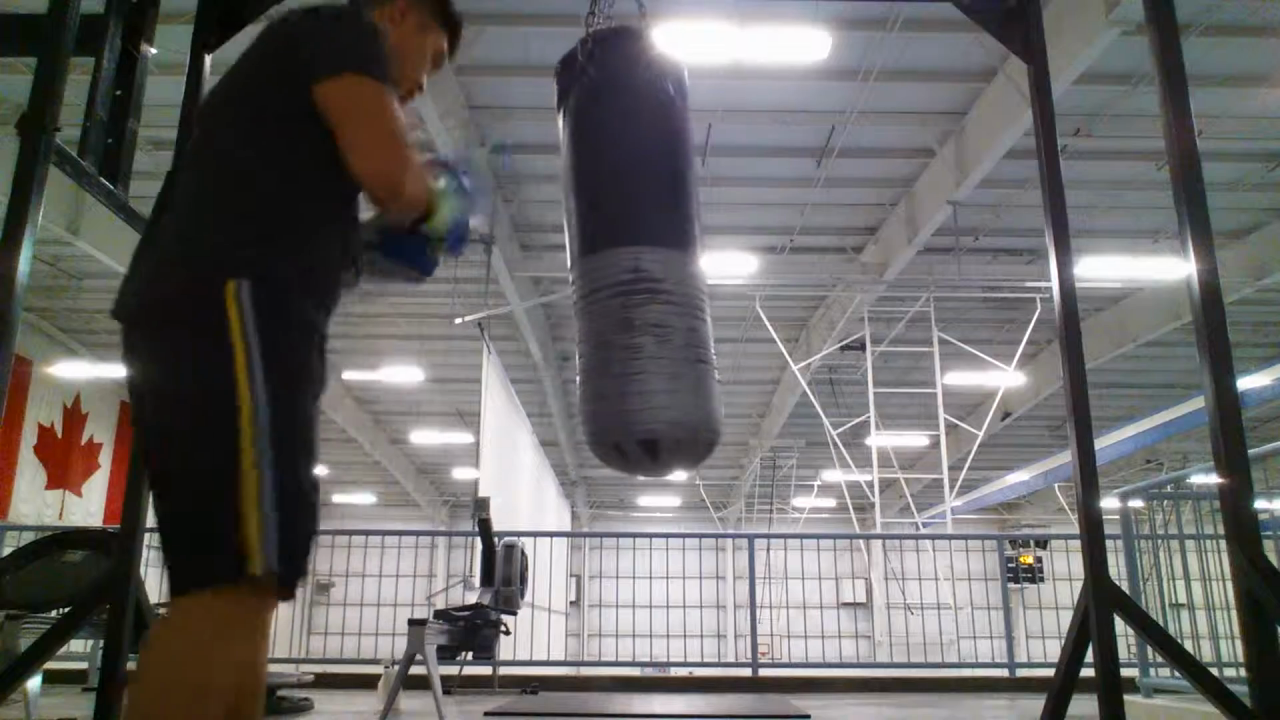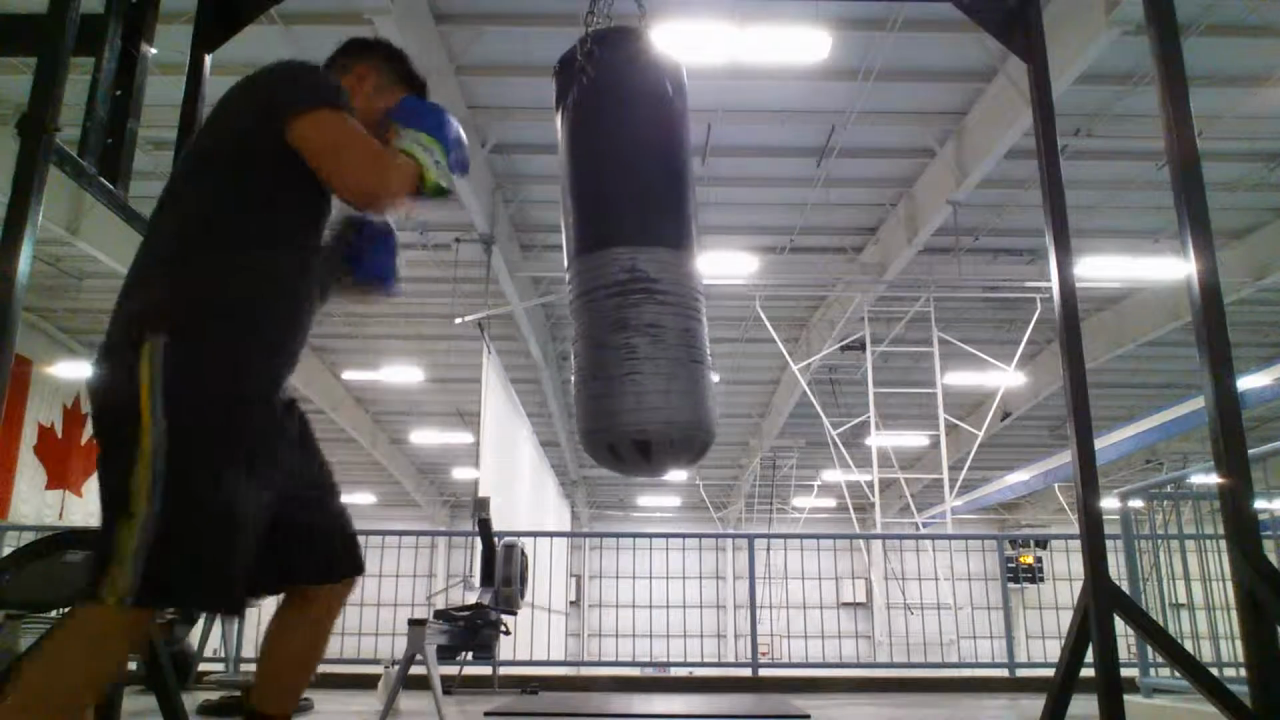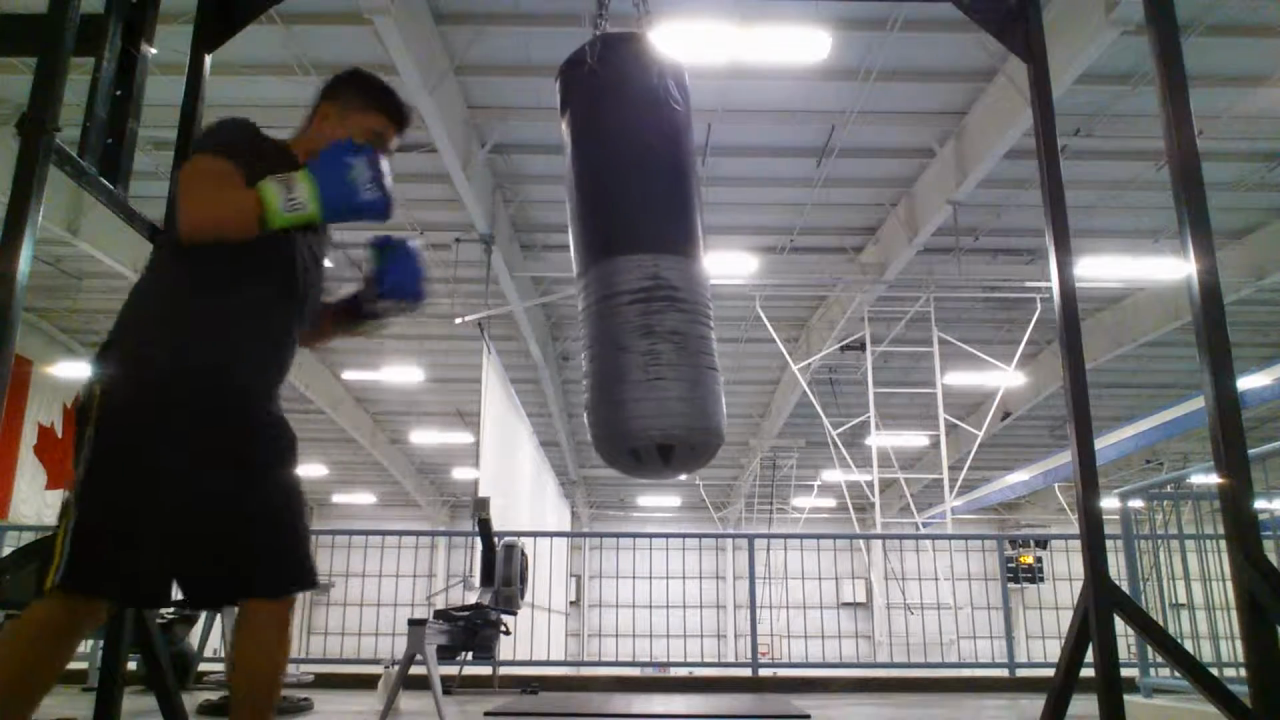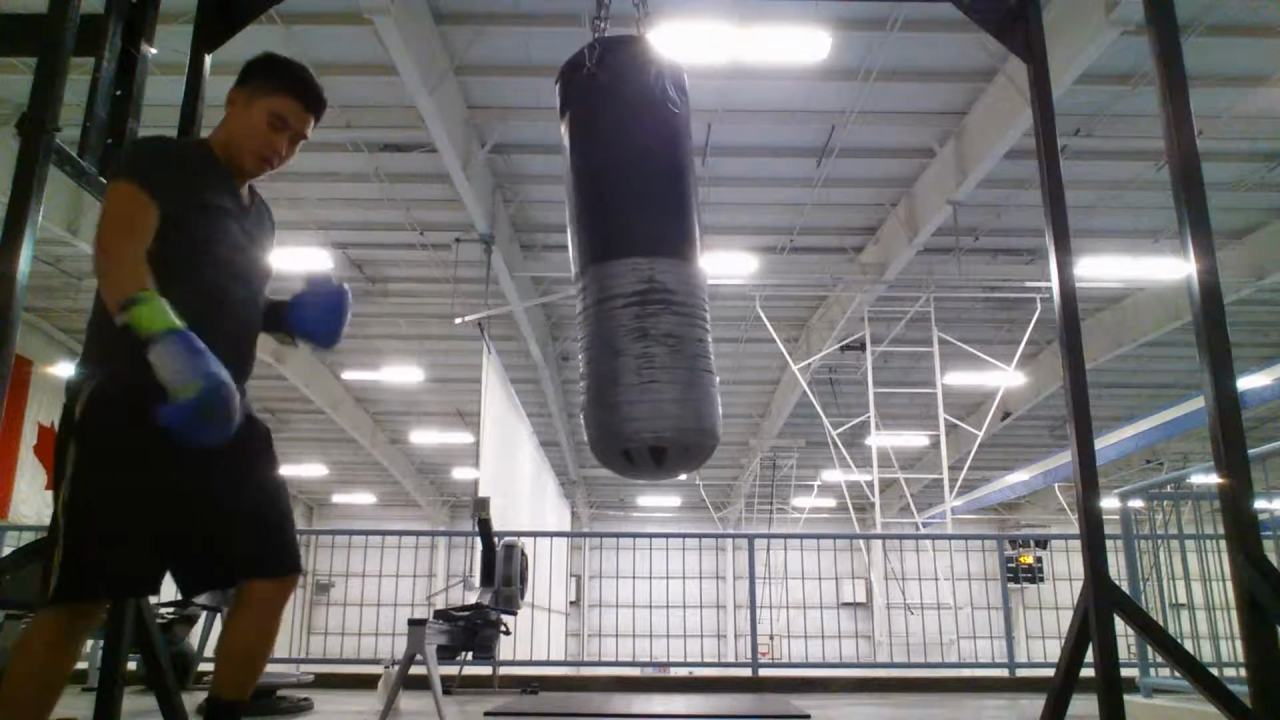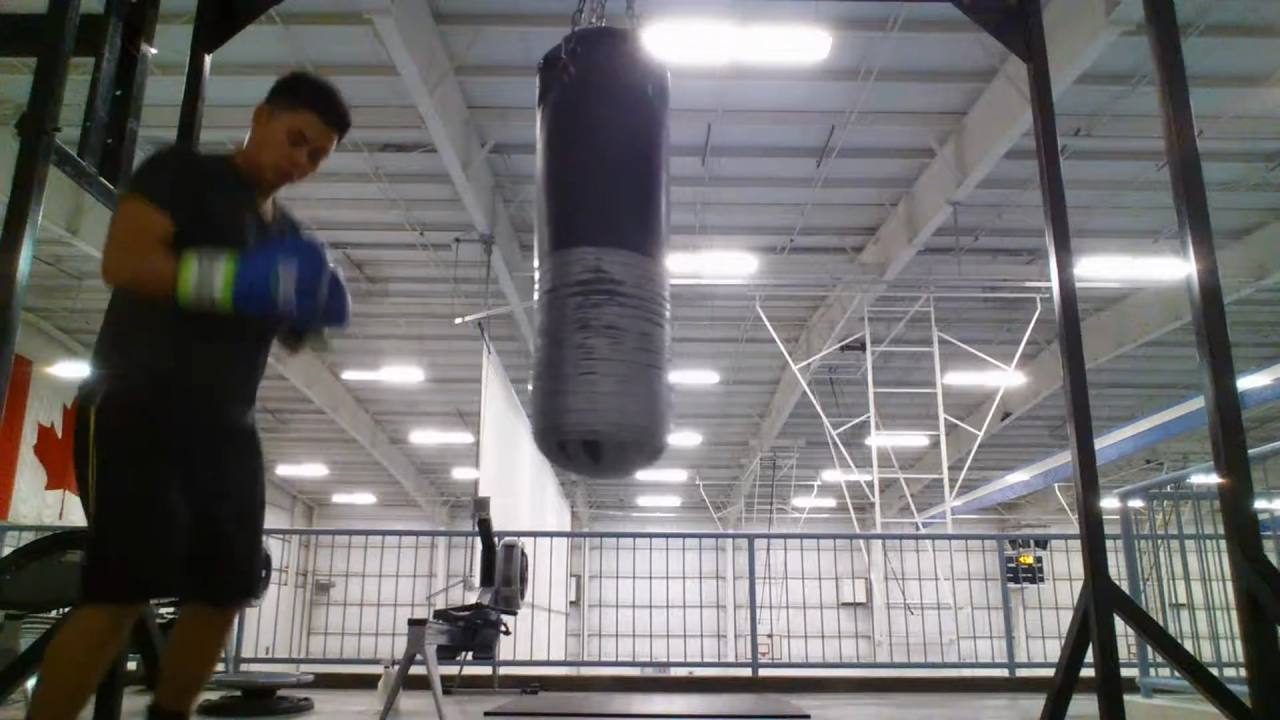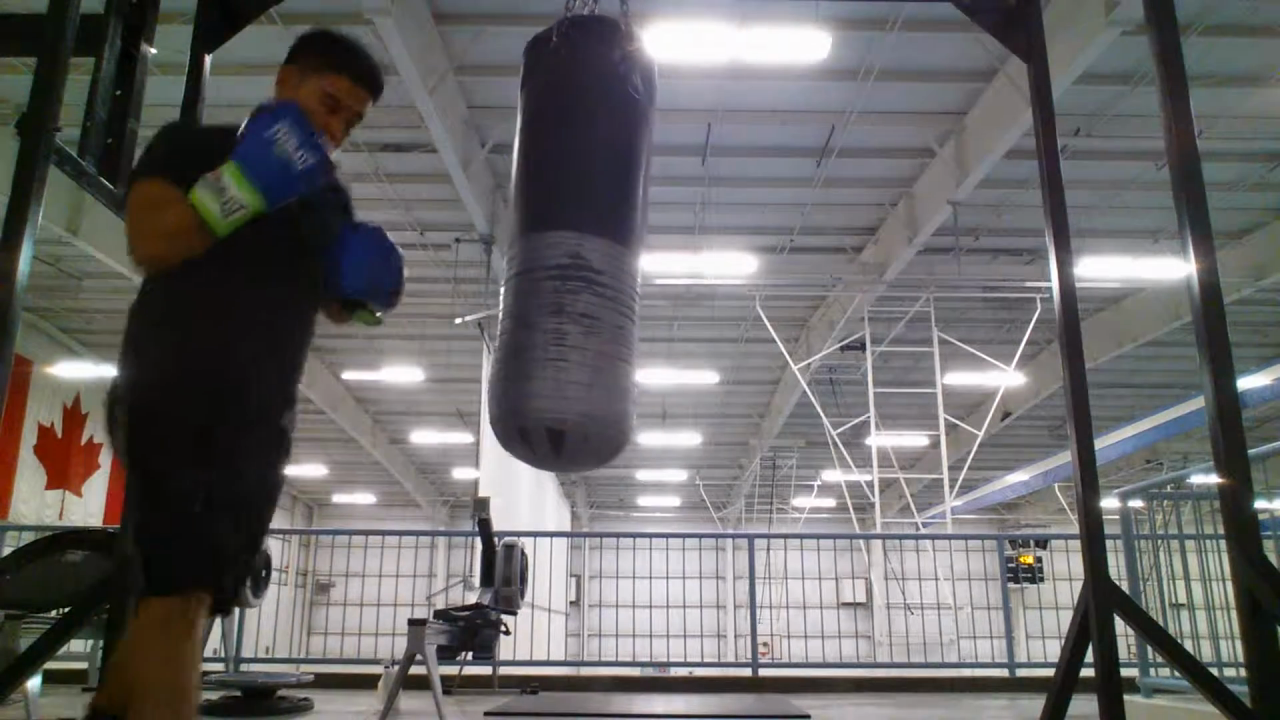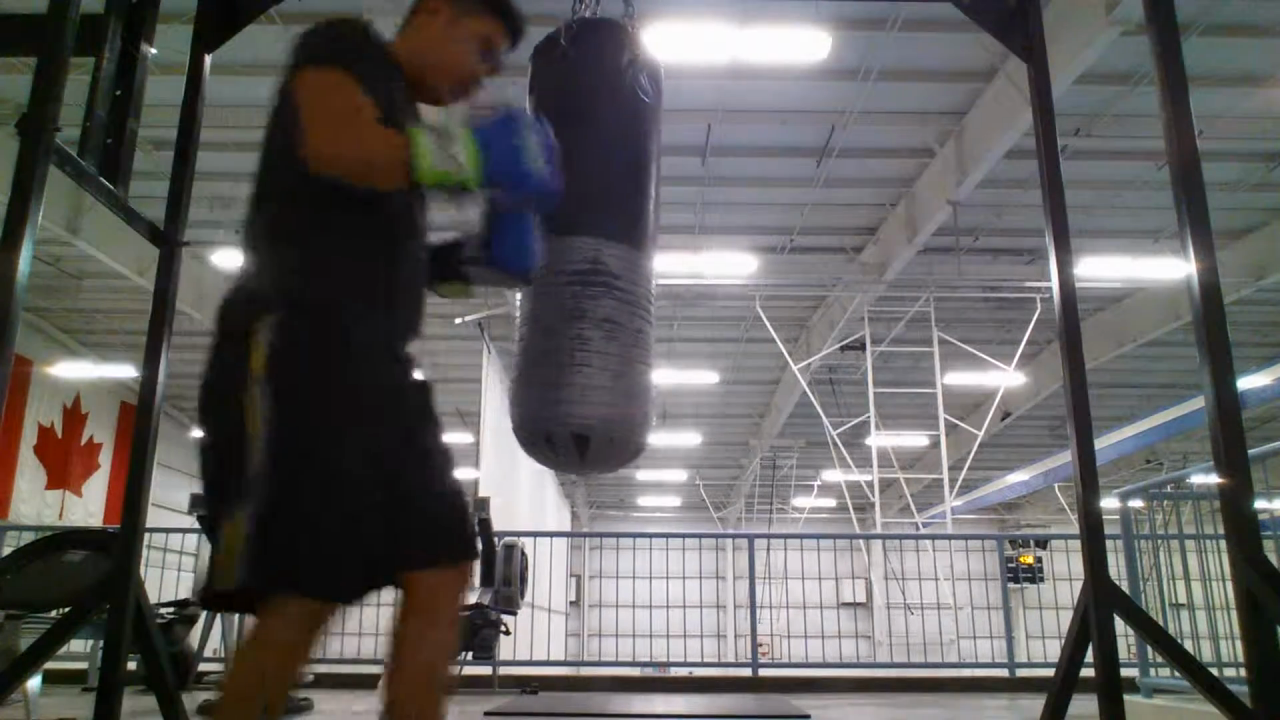
dt=0.4s
person 1, frame 1
left shoulder: (284, 79)
right elbow: (387, 173)
left wrist: (368, 249)
right wrist: (434, 198)
left hip: (206, 329)
right hip: (230, 321)
left knee: (256, 579)
right knee: (238, 575)
person 1, frame 2
left shoulder: (287, 165)
right shoulder: (292, 85)
right elbow: (369, 185)
right wrist: (429, 153)
left hip: (247, 397)
right hip: (182, 369)
left knee: (327, 576)
right knee: (137, 599)
person 1, frame 3
left shoulder: (307, 226)
right shoulder: (238, 143)
right elbow: (201, 216)
left wrist: (370, 301)
right wrist: (320, 189)
left hip: (241, 416)
right hip: (150, 394)
left knee: (273, 595)
right knee: (80, 597)
person 1, frame 4
left shoulder: (256, 213)
right shoulder: (157, 161)
right elbow: (118, 256)
left wrist: (287, 315)
right wrist: (171, 348)
left hip: (219, 425)
right hip: (124, 406)
left knee: (272, 575)
right knee: (79, 600)
person 1, frame 5
left shoulder: (287, 230)
right shoulder: (180, 173)
left elbow: (290, 334)
right elbow: (124, 264)
left wrist: (309, 312)
right wrist: (241, 281)
left hip: (222, 428)
right hip: (135, 407)
left knee: (217, 597)
right knee: (122, 595)
person 1, frame 6
left shoulder: (329, 198)
right shoulder: (191, 146)
left elbow: (336, 301)
right elbow: (149, 242)
left wrist: (364, 285)
right wrist: (251, 180)
left hip: (257, 416)
right hip: (166, 399)
left knee: (202, 598)
right knee: (175, 594)
person 1, frame 7
left shoulder: (395, 116)
right elbow: (338, 145)
right wrist: (478, 159)
left hip: (366, 365)
right hip: (293, 347)
left knee: (442, 573)
right knee: (303, 597)
